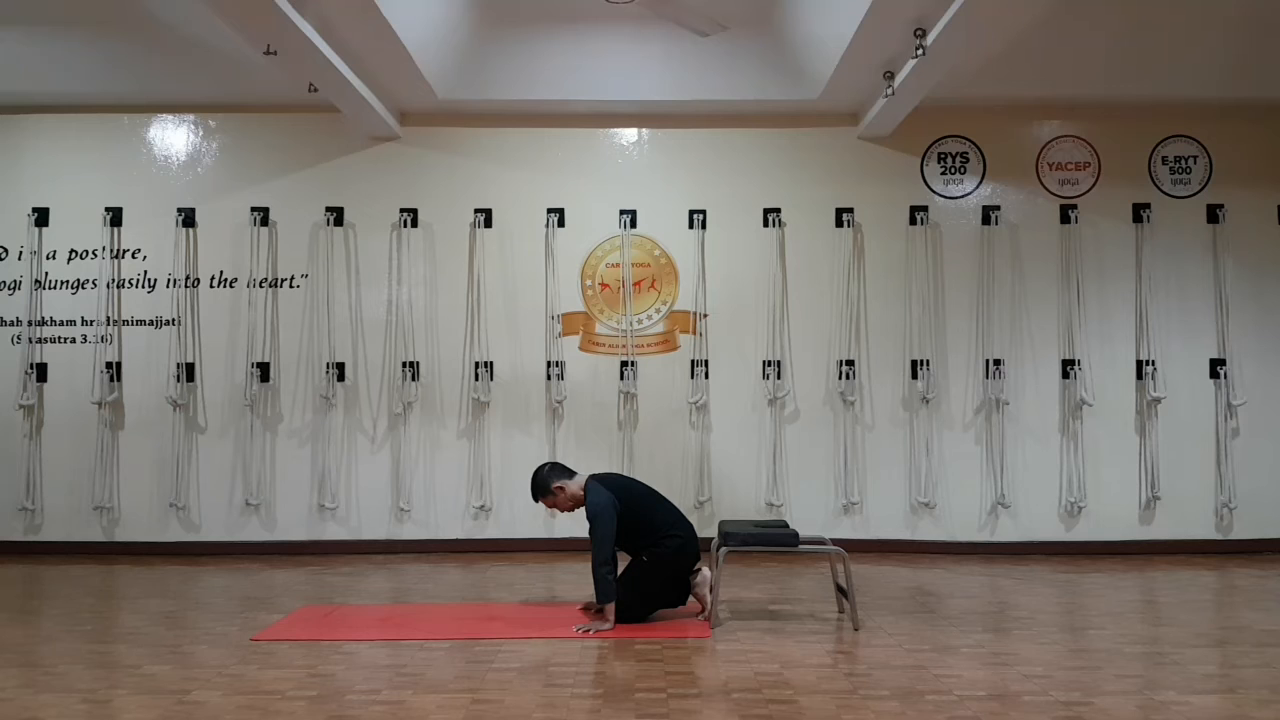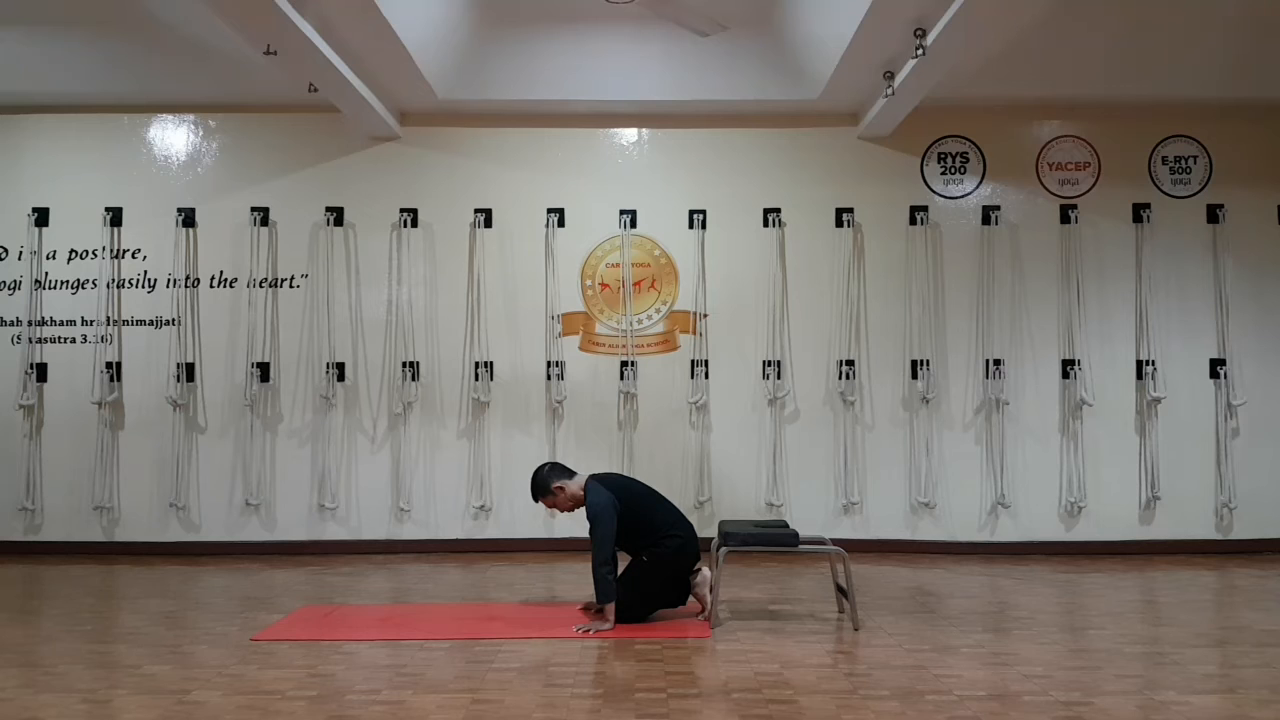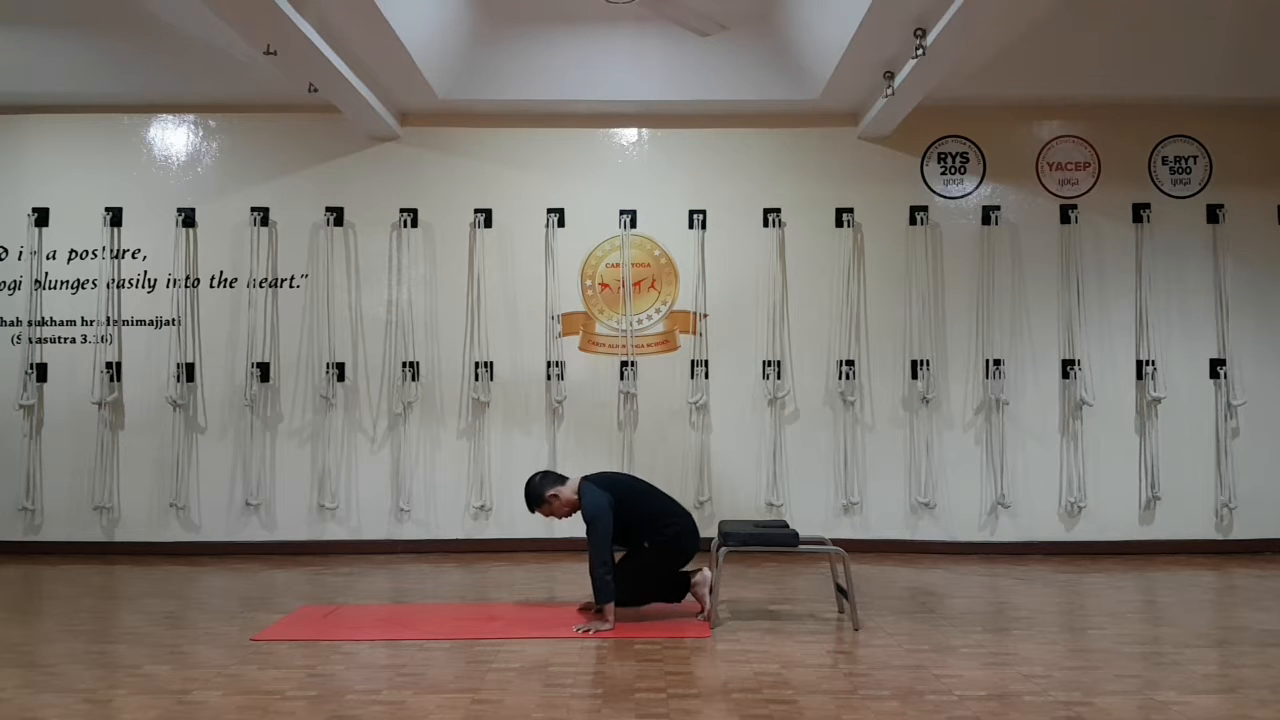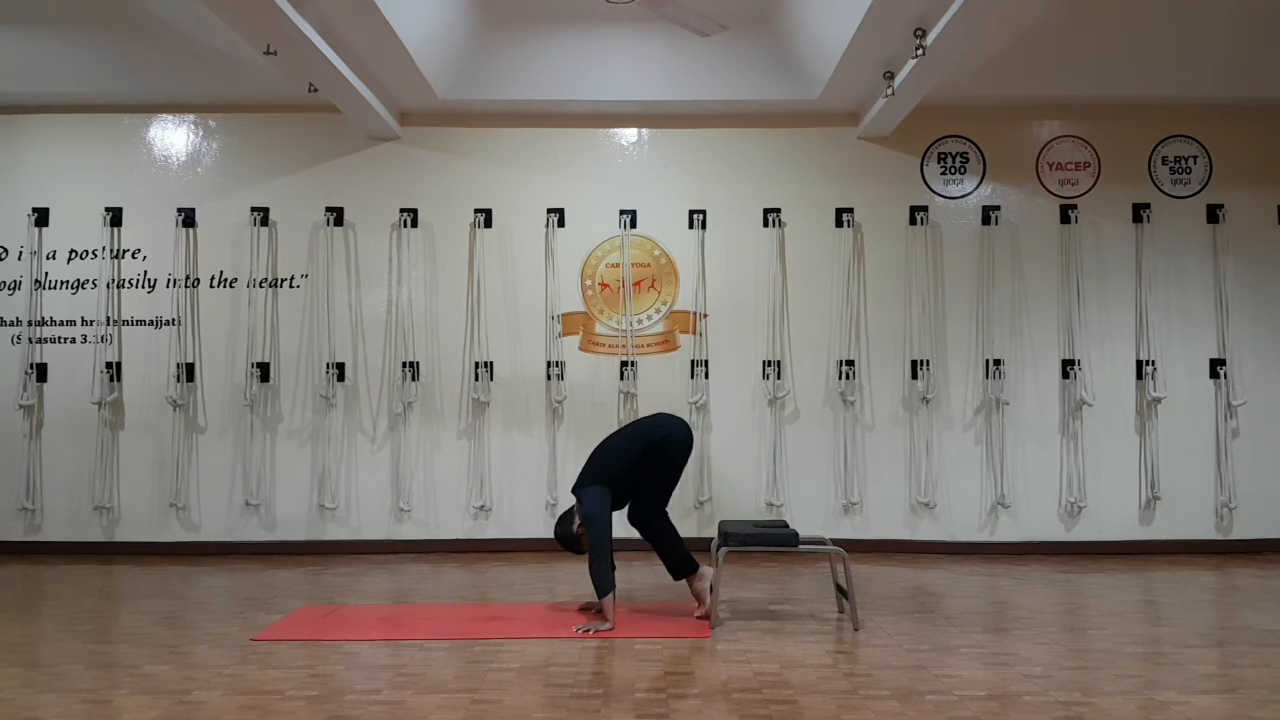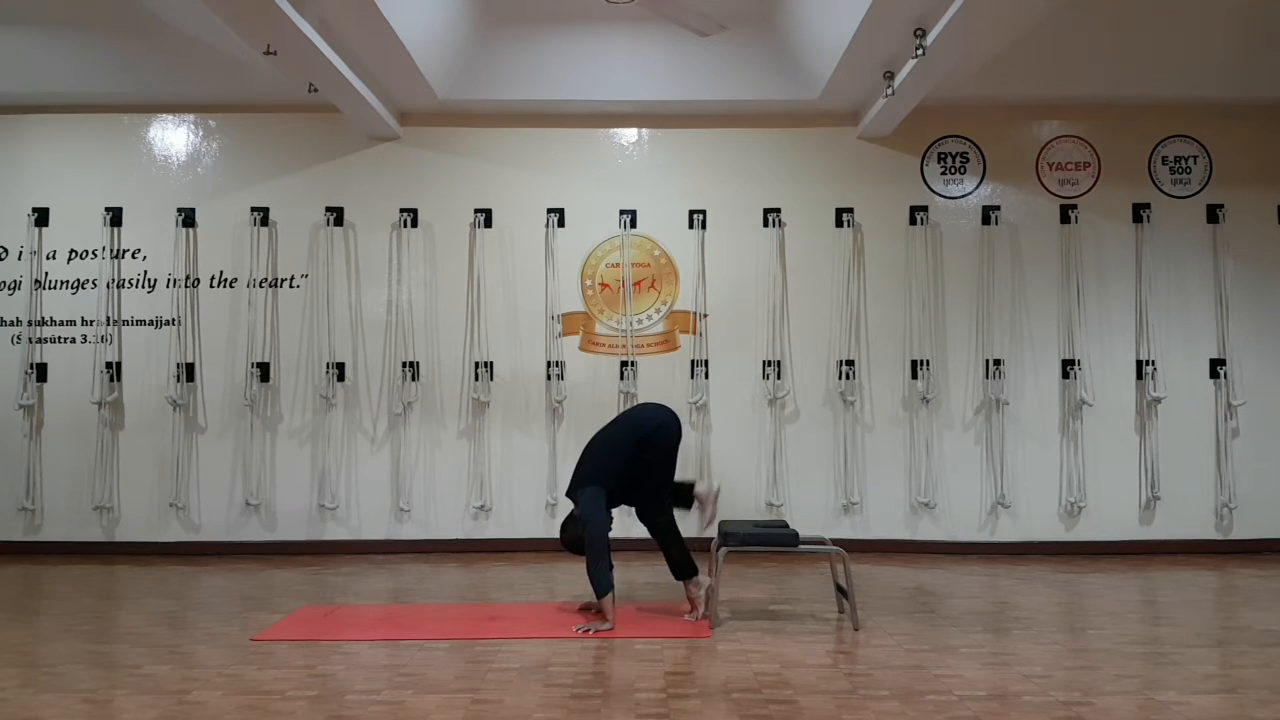
dt=1s
person 1, frame 1
left shoulder: (598, 501)
right shoulder: (598, 488)
left elbow: (602, 559)
right elbow: (606, 551)
left wrist: (608, 619)
right wrist: (604, 600)
left hip: (673, 547)
right hip: (675, 543)
left knee: (623, 609)
right knee: (621, 598)
left ankle: (692, 586)
right ankle: (691, 579)
person 1, frame 2
left shoulder: (598, 501)
right shoulder: (598, 488)
left elbow: (602, 559)
right elbow: (607, 552)
left wrist: (608, 619)
right wrist: (605, 600)
left hip: (673, 547)
right hip: (675, 543)
left knee: (623, 609)
right knee: (621, 598)
left ankle: (692, 585)
right ankle: (693, 578)
person 1, frame 3
left shoulder: (593, 502)
right shoulder: (590, 490)
left elbow: (600, 560)
right elbow: (603, 554)
left wrist: (607, 619)
right wrist: (604, 602)
left hip: (674, 536)
right hip: (674, 531)
left knee: (623, 587)
right knee: (622, 579)
left ankle: (693, 582)
right ankle: (693, 579)
person 1, frame 4
left shoulder: (591, 504)
right shoulder: (591, 498)
left elbow: (599, 558)
right elbow: (602, 553)
left wrist: (608, 619)
right wrist: (605, 603)
left hip: (668, 436)
right hip: (662, 436)
left knee: (646, 517)
right knee: (643, 516)
left ankle: (695, 575)
right ankle: (694, 573)
person 1, frame 5
left shoulder: (588, 506)
right shoulder: (590, 499)
left elbow: (597, 560)
right elbow: (601, 553)
left wrist: (608, 619)
right wrist: (605, 603)
left hip: (656, 426)
right hip: (649, 425)
left knee: (653, 513)
right knee: (636, 496)
left ankle: (693, 582)
right ankle: (699, 493)
